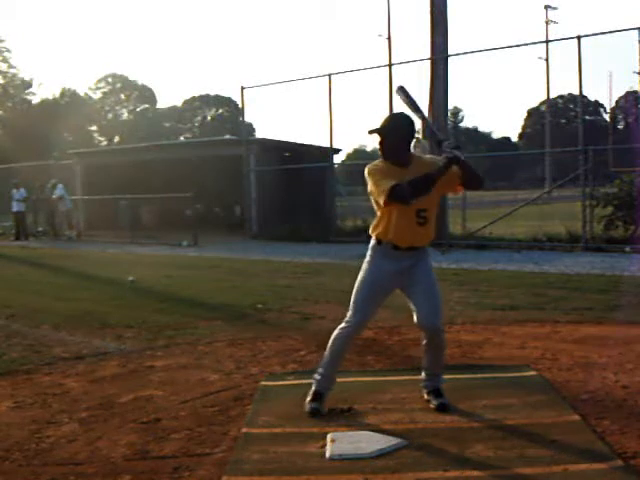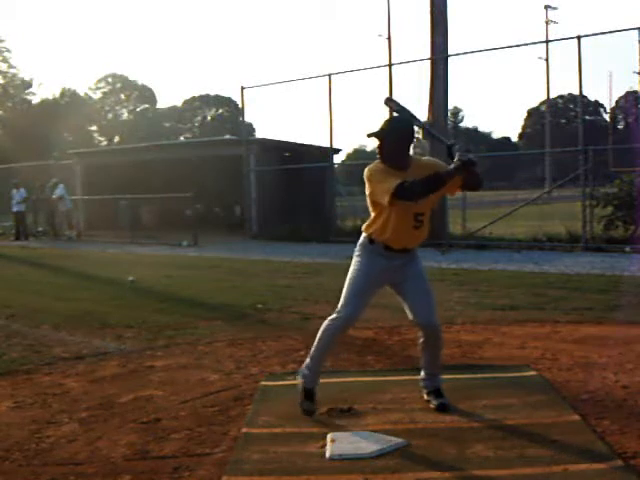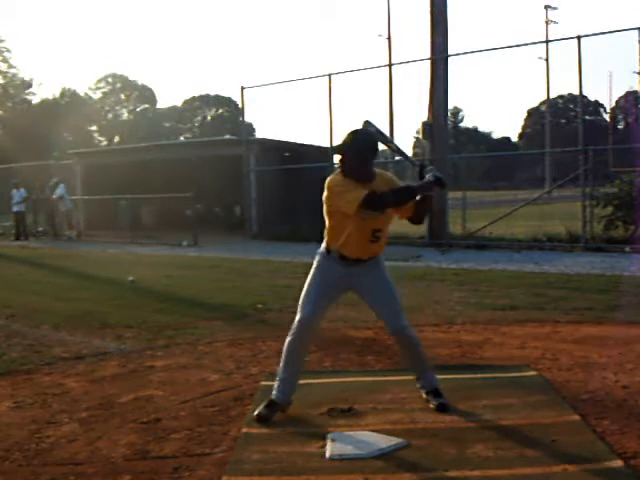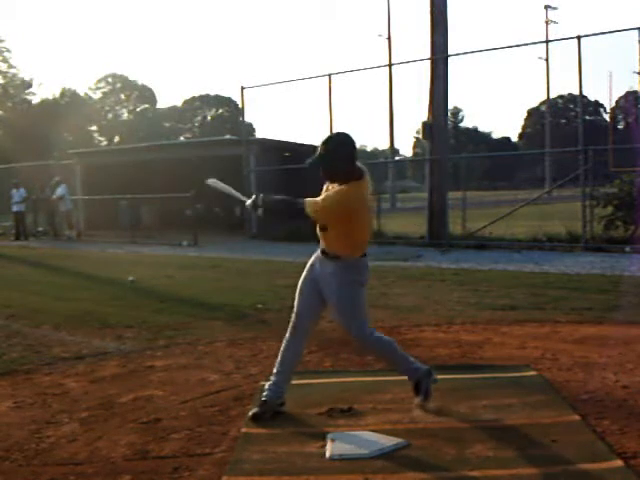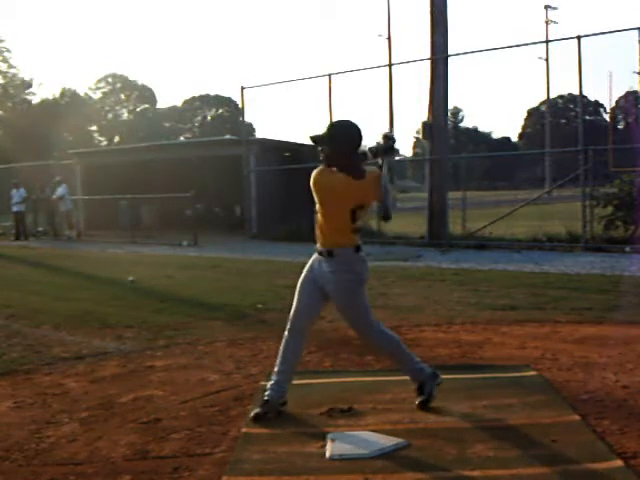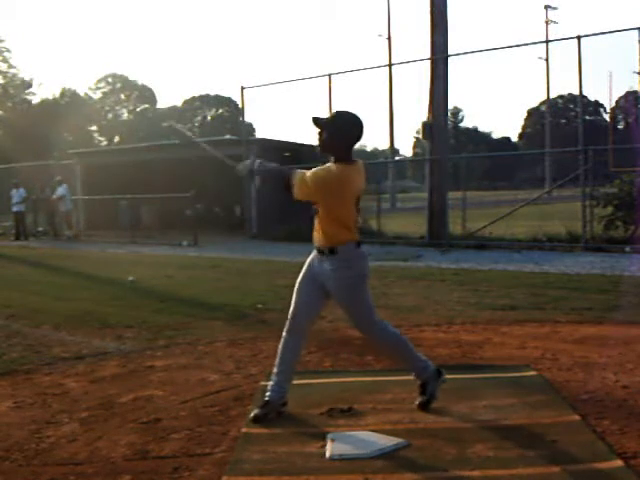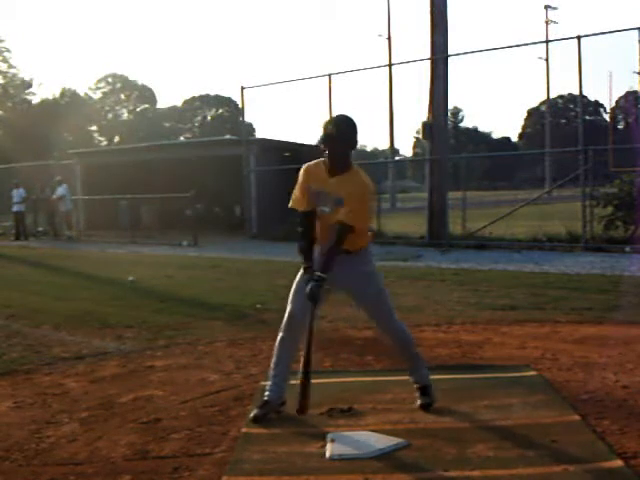
dt=0.3s
person 1, frame 1
left shoulder: (431, 164)
right shoulder: (375, 170)
left elbow: (476, 184)
right elbow: (403, 195)
left wrist: (459, 162)
right wrist: (442, 169)
left hip: (418, 258)
right hip: (383, 256)
left knee: (432, 325)
right knee: (353, 323)
left ankle: (432, 385)
right ankle: (320, 386)
person 1, frame 2
left shoulder: (429, 166)
right shoulder: (375, 173)
left elbow: (471, 183)
right elbow: (411, 192)
left wrist: (462, 168)
right wrist: (454, 171)
left hip: (408, 258)
right hip: (373, 253)
left knee: (430, 324)
right knee: (344, 317)
left ankle: (432, 385)
right ankle: (307, 379)
person 1, frame 3
left shoulder: (387, 181)
right shoulder: (335, 184)
left elbow: (416, 217)
right elbow: (379, 202)
left wrist: (425, 190)
right wrist: (422, 187)
left hip: (369, 266)
right hip: (332, 263)
left knee: (400, 328)
right knee: (302, 325)
left ankle: (428, 385)
right ankle: (280, 395)
person 1, frame 4
left shoulder: (343, 198)
right shoulder: (358, 171)
left elbow: (300, 208)
left wrist: (263, 203)
left hip: (346, 268)
right hip: (324, 259)
left knee: (361, 335)
right knee: (298, 325)
left ankle: (419, 374)
right ankle: (274, 395)
person 1, frame 5
left shoulder: (321, 179)
right shoulder: (374, 178)
left wrist: (359, 157)
left hip: (342, 265)
right hip: (322, 259)
left knee: (369, 330)
right knee: (296, 326)
left ankle: (424, 375)
right ankle: (275, 396)
person 1, frame 6
left shoulder: (330, 175)
right shoulder: (353, 166)
left elbow: (290, 181)
right elbow: (300, 179)
left wrist: (258, 167)
right wrist: (266, 168)
left hip: (344, 262)
right hip: (321, 256)
left knee: (371, 328)
right knee: (295, 324)
left ankle: (427, 373)
right ankle: (276, 397)
person 1, frame 7
left shoulder: (362, 186)
right shoulder: (309, 171)
left elbow: (340, 235)
right elbow: (304, 223)
left wrist: (322, 277)
right wrist: (308, 266)
left hip: (354, 260)
right hip: (318, 256)
left knee: (389, 323)
right knee: (291, 322)
left ankle: (422, 380)
right ankle: (274, 396)
